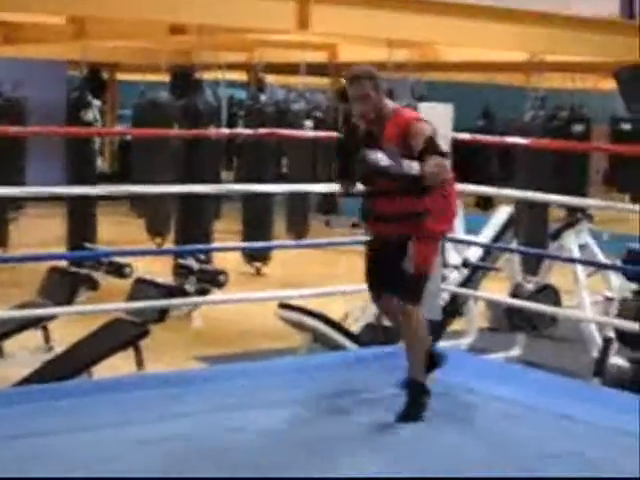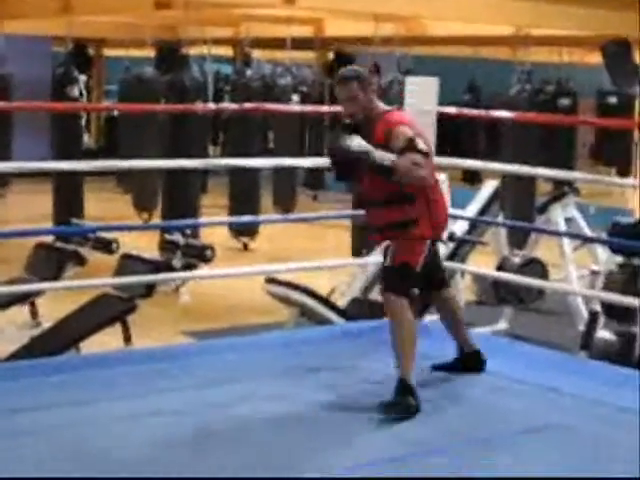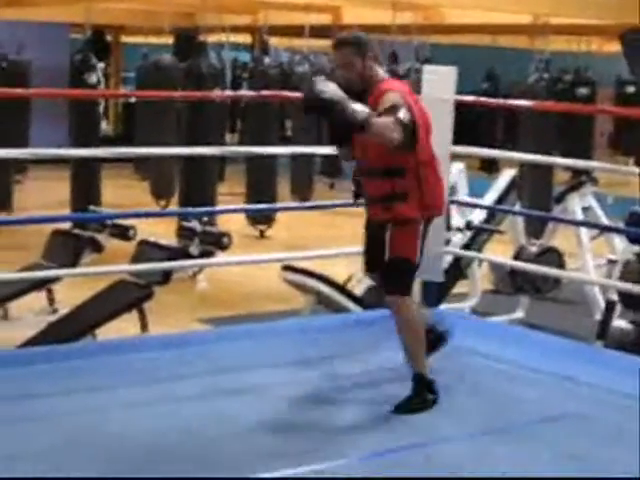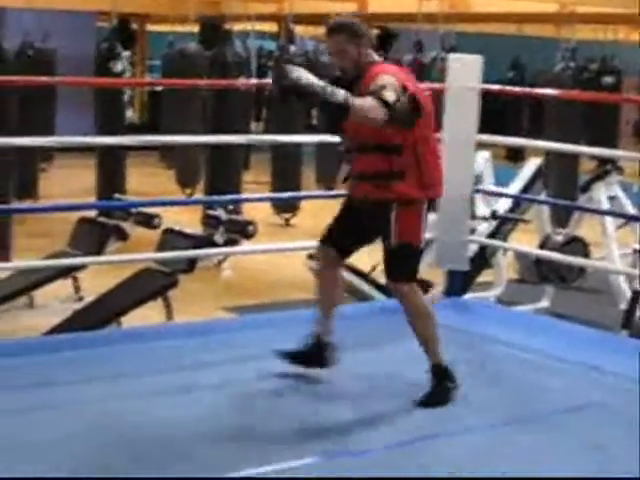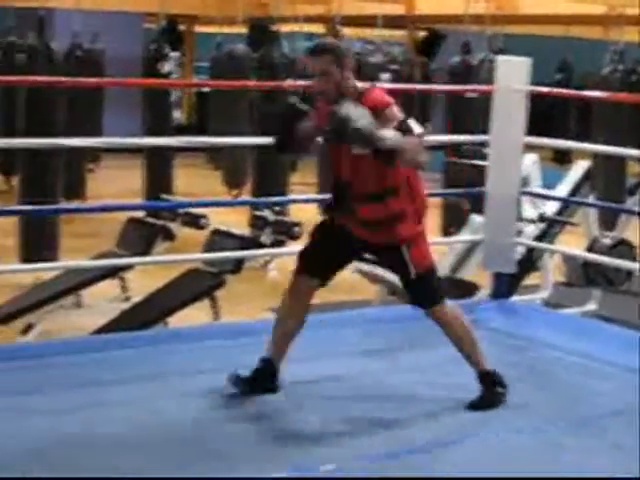
dt=0.2s
person 1, frame 1
left shoulder: (413, 126)
right shoulder: (364, 129)
left elbow: (442, 173)
right elbow: (347, 179)
left wrist: (395, 167)
right wrist: (350, 166)
left hip: (421, 226)
right hip: (386, 226)
left knee: (409, 301)
right knee: (383, 295)
left ankle: (419, 388)
right ankle: (427, 354)
person 1, frame 2
left shoulder: (397, 129)
right shoulder: (363, 129)
left elbow: (421, 174)
right elbow: (353, 176)
left wrist: (371, 156)
right wrist: (345, 156)
left hip: (415, 227)
right hip: (398, 226)
left knee: (394, 296)
right knee: (433, 290)
left ankle: (406, 390)
right ankle: (470, 354)
person 1, frame 3
left shoulder: (391, 96)
right shoulder: (369, 96)
left elbow: (390, 135)
right elbow: (361, 144)
left wrist: (345, 106)
right wrist: (338, 107)
left hip: (408, 205)
right hip: (386, 203)
left knee: (396, 292)
right knee: (380, 273)
left ankle: (423, 385)
right ankle: (430, 332)
person 1, frame 4
left shoulder: (386, 79)
right shoulder: (365, 80)
left elbow: (375, 114)
right elbow: (357, 126)
left wrist: (321, 90)
right wrist: (328, 94)
left hip: (403, 192)
right hip: (371, 189)
left knee: (402, 284)
right knee: (328, 255)
left ankle: (441, 373)
right ankle: (321, 344)
person 1, frame 5
left shoulder: (381, 108)
right shoulder: (329, 107)
left elbow: (415, 155)
right elbow: (307, 132)
left wrist: (372, 133)
right wrist: (292, 131)
left hip: (392, 222)
right hip: (347, 215)
left knee: (433, 304)
right knee: (302, 281)
left ankle: (490, 379)
right ankle: (268, 371)
